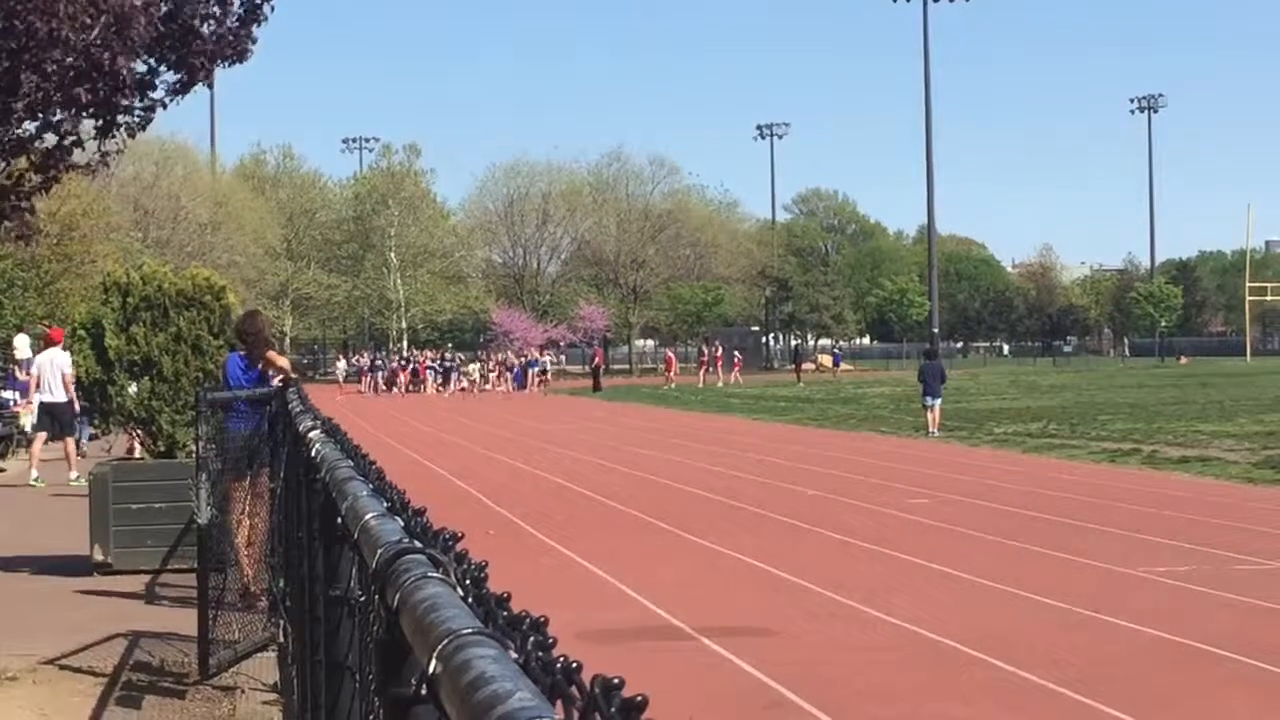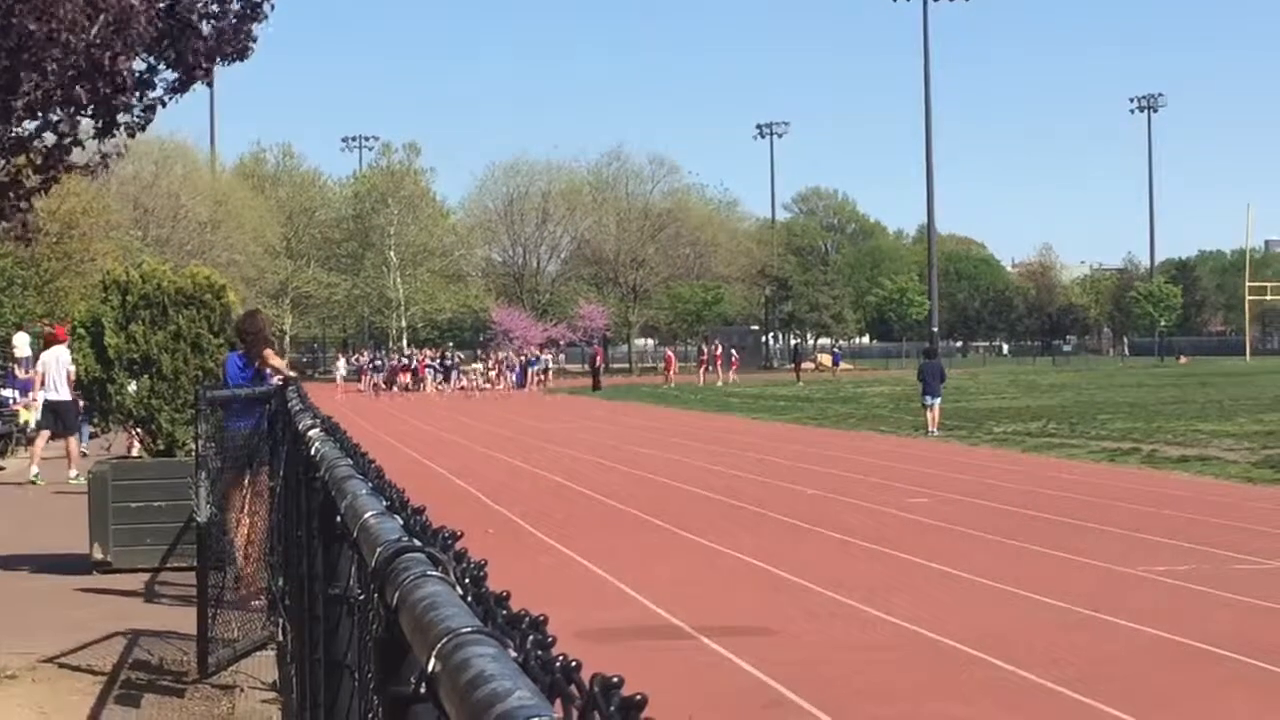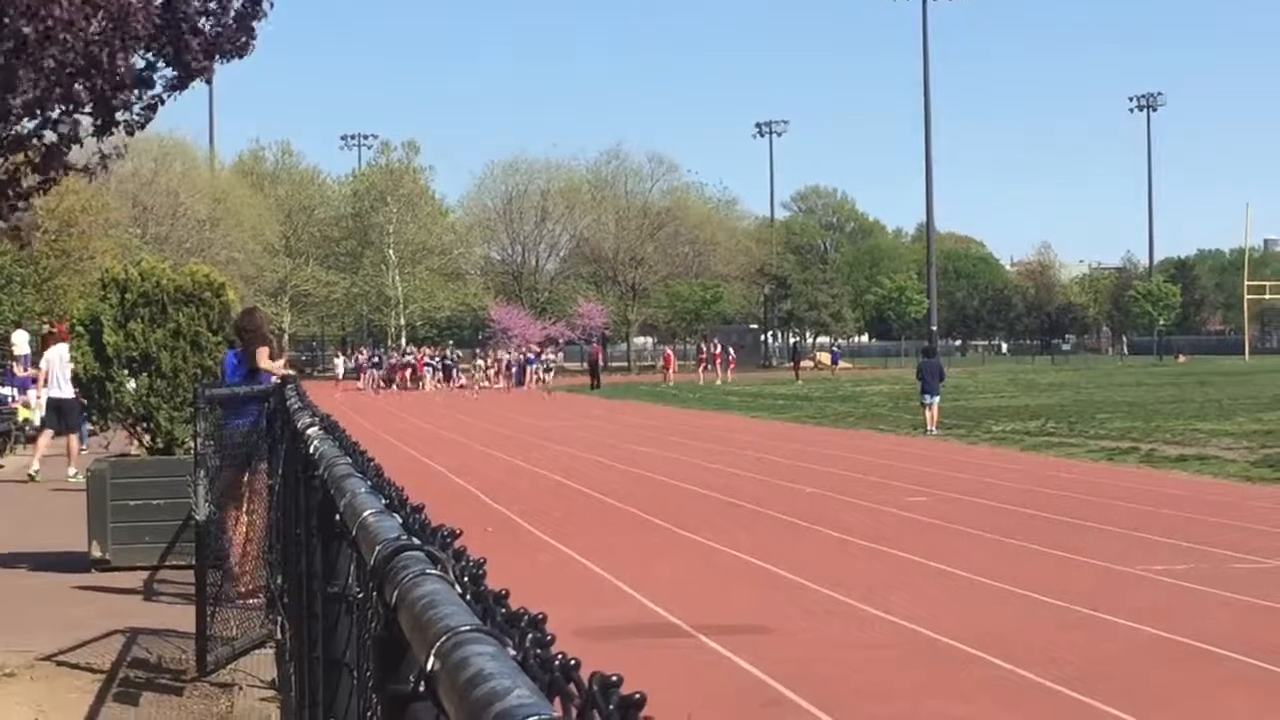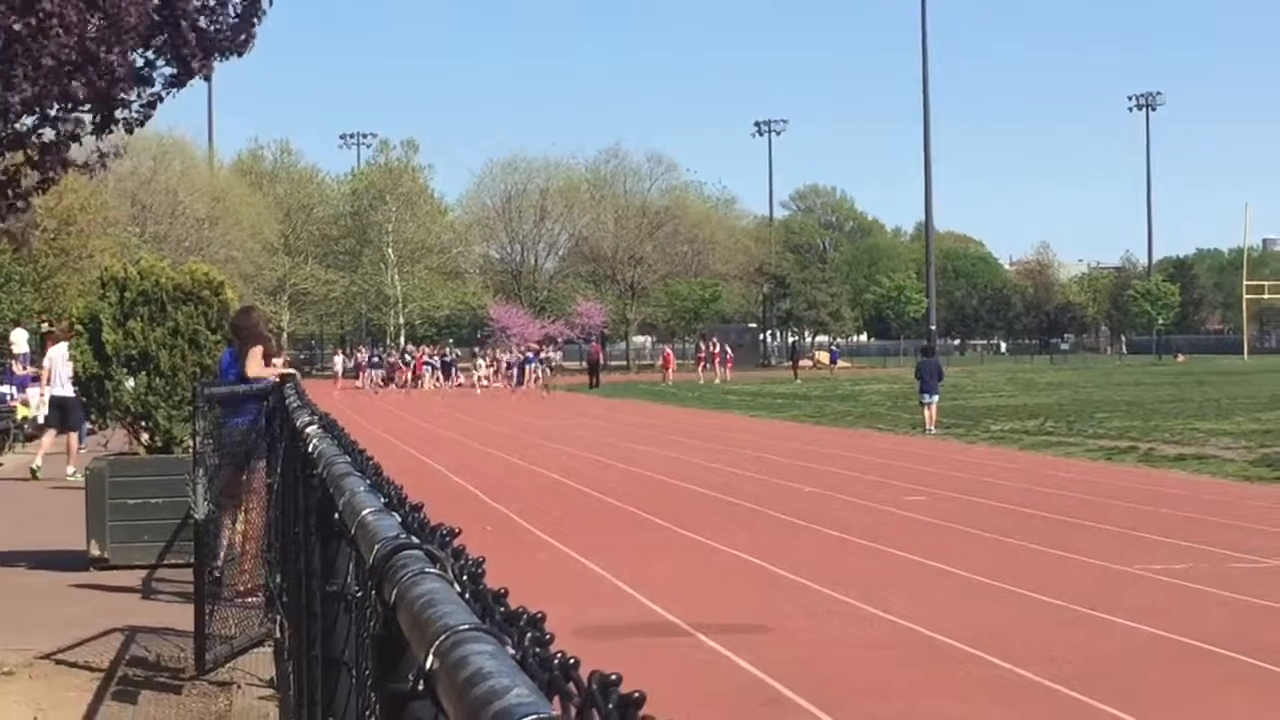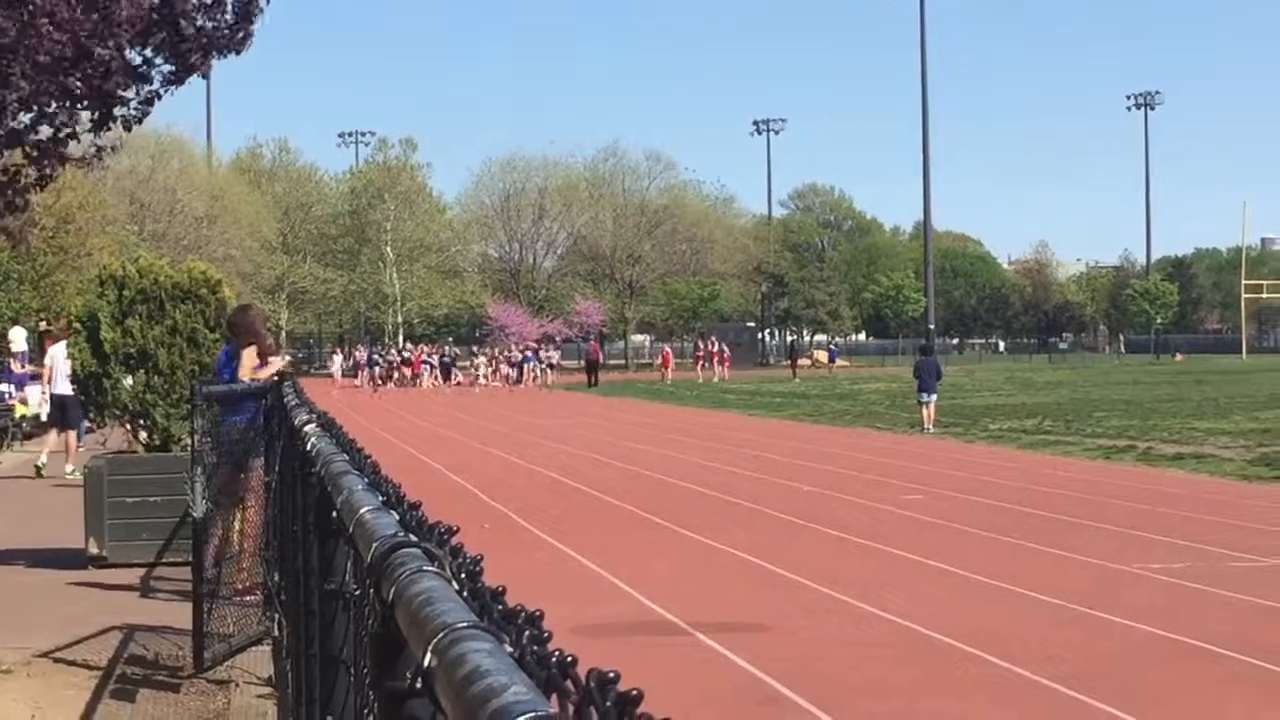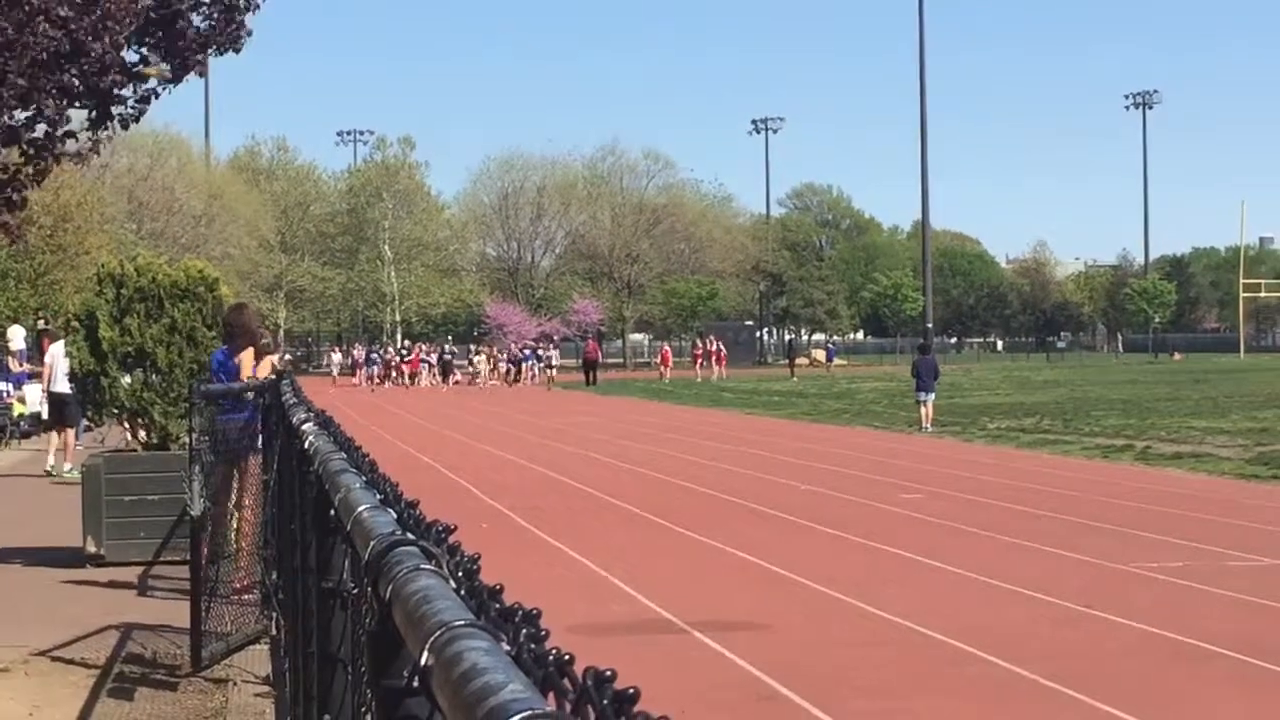
dt=0.1s
person 1, frame 1
left shoulder: (229, 360)
right shoulder: (265, 356)
right elbow: (281, 364)
right wrist: (285, 375)
left hip: (233, 434)
right hip: (260, 433)
left knee: (236, 509)
right knee: (259, 510)
left ankle: (248, 578)
right ankle: (255, 583)
person 1, frame 2
left shoulder: (229, 359)
right shoulder: (262, 355)
right elbow: (276, 363)
right wrist: (284, 374)
left hip: (233, 432)
right hip: (259, 431)
left knee: (234, 507)
right knee: (259, 508)
left ankle: (242, 570)
right ankle: (254, 582)
person 1, frame 3
left shoulder: (229, 356)
right shoulder: (260, 351)
right elbow: (262, 368)
right wrist: (281, 371)
left hip: (230, 431)
right hip: (256, 430)
left knee: (230, 501)
right knee: (256, 507)
left ankle: (232, 563)
right ankle: (248, 583)
person 1, frame 4
left shoulder: (226, 355)
right shoulder: (256, 349)
right elbow: (251, 372)
right wrist: (280, 370)
left hip: (229, 429)
right hip: (254, 428)
left knee: (228, 500)
right knee: (255, 505)
left ankle: (221, 560)
right ankle: (246, 581)
person 1, frame 5
left shoulder: (223, 354)
right shoulder: (251, 350)
right elbow: (243, 378)
right wrist: (272, 366)
left hip: (225, 428)
right hip: (250, 428)
left knee: (224, 497)
right knee: (252, 503)
left ankle: (212, 560)
right ankle: (245, 579)
person 1, frame 6
left shoulder: (219, 354)
right shoulder: (248, 351)
right wrist: (264, 368)
left hip: (222, 426)
right hip: (246, 427)
left knee: (222, 497)
right knee: (249, 502)
left ankle: (208, 560)
right ankle: (242, 578)
